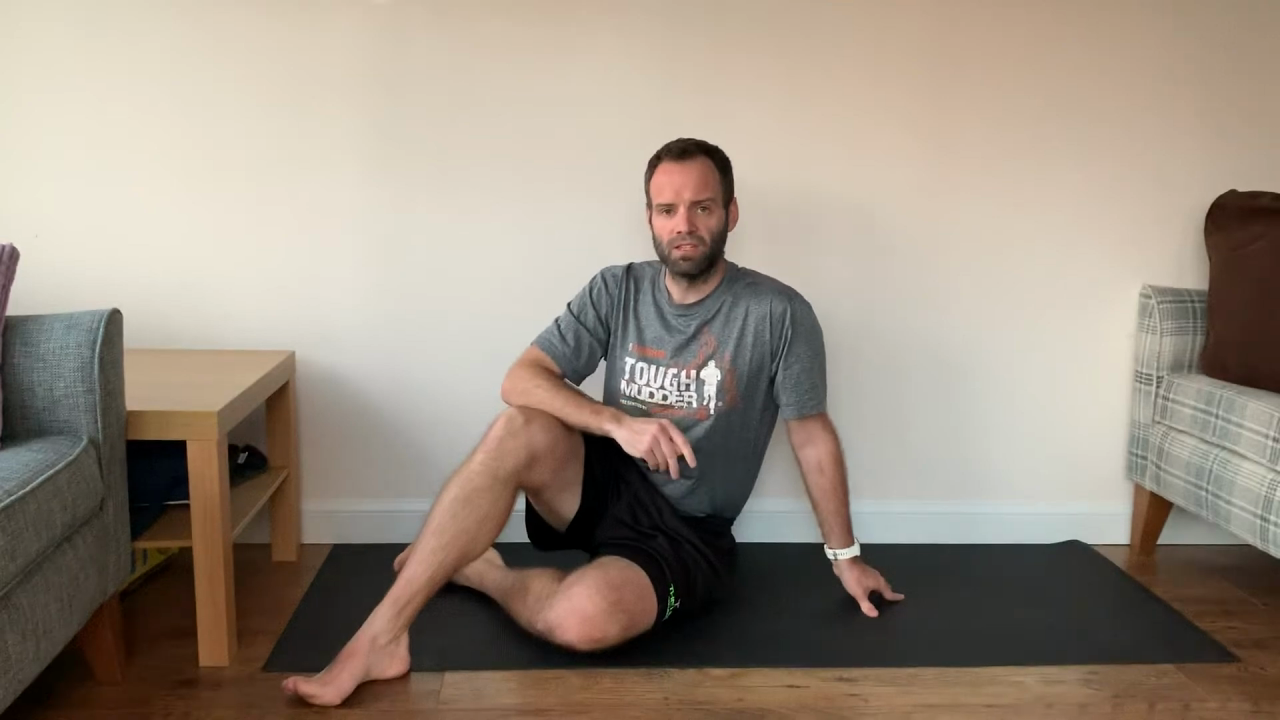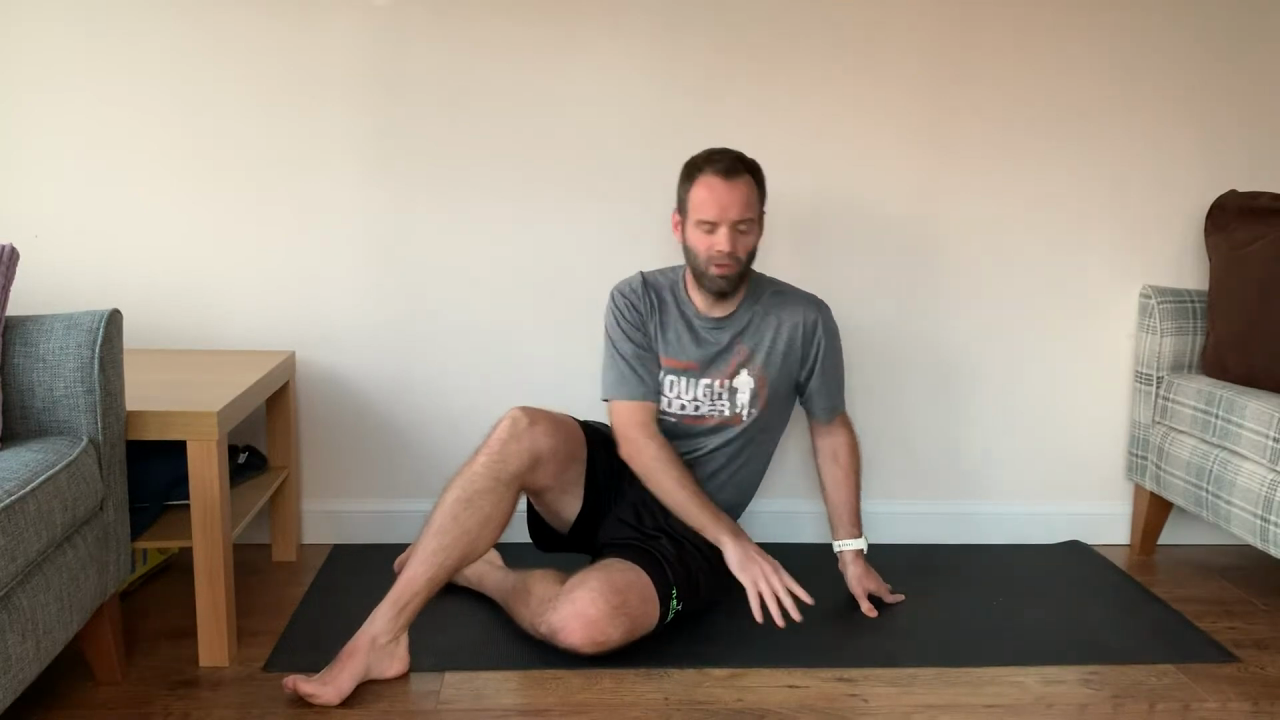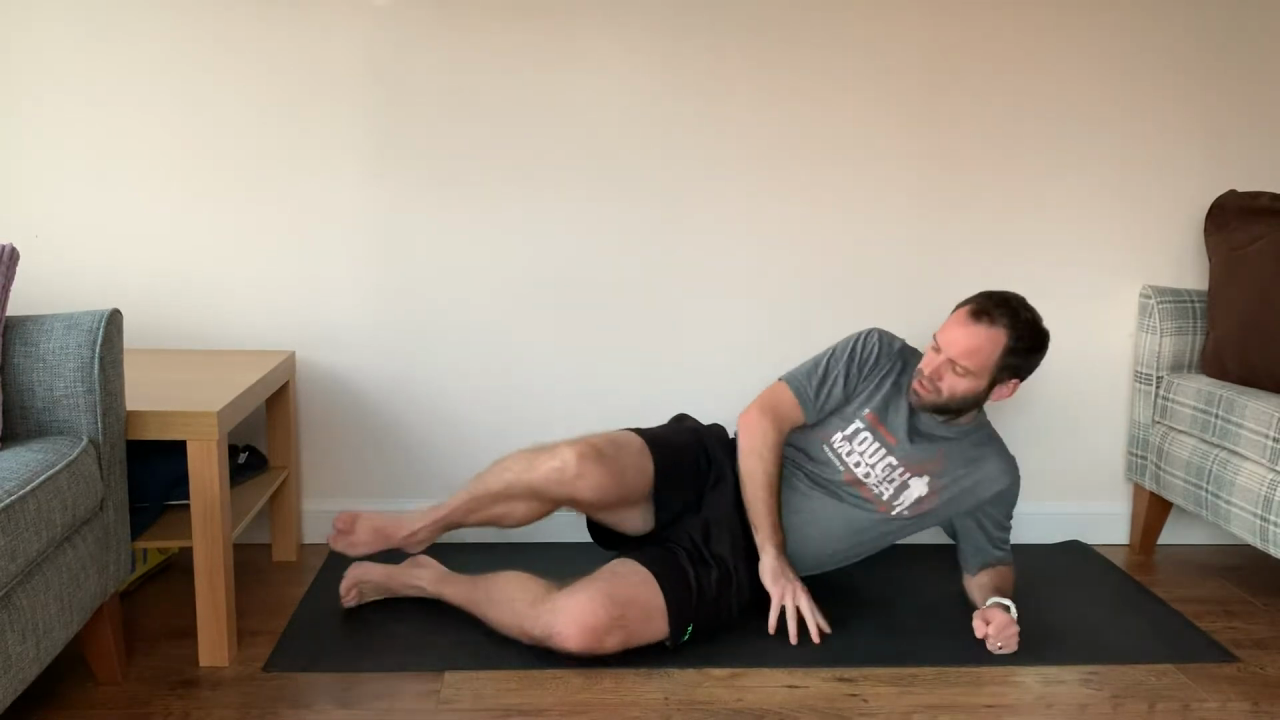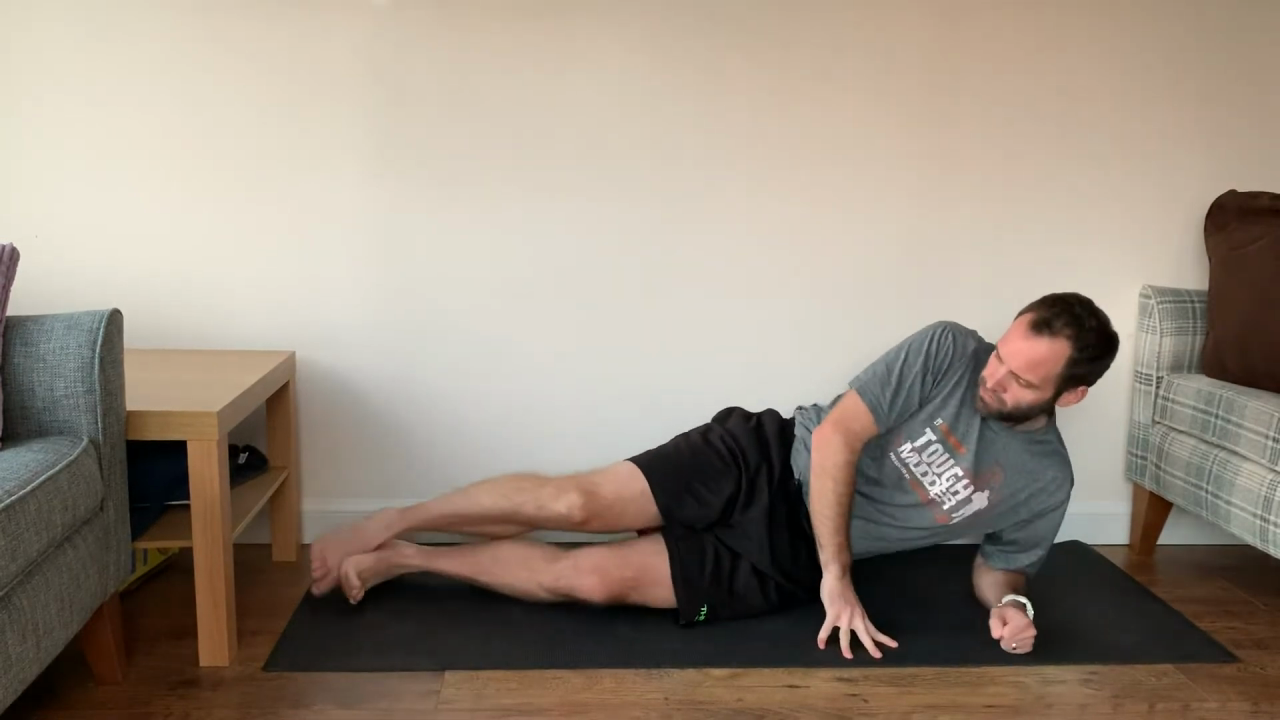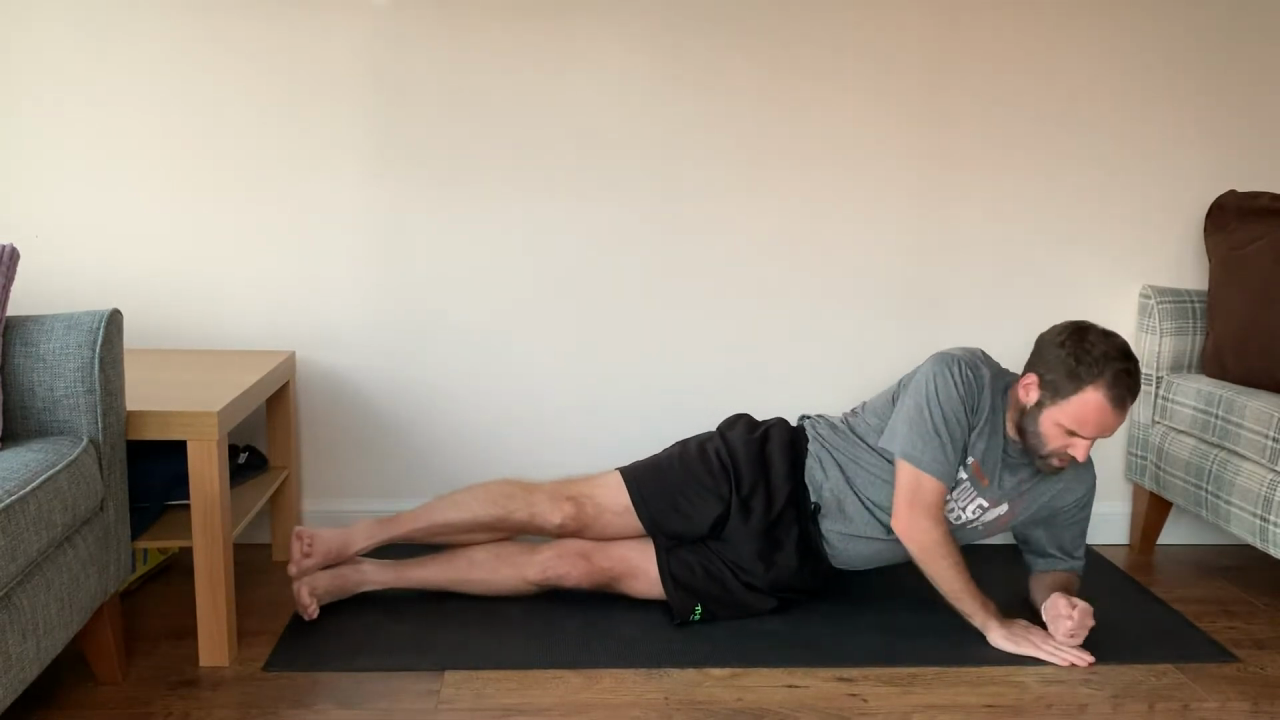
dt=1s
person 1, frame 1
left shoulder: (778, 315)
right shoulder: (615, 290)
left elbow: (812, 434)
right elbow: (521, 380)
left wrist: (845, 556)
right wrist: (618, 421)
left hip: (685, 531)
right hip: (605, 483)
left knee: (581, 621)
right knee: (518, 430)
left ankle: (477, 569)
right ankle: (381, 637)
person 1, frame 2
left shoulder: (804, 323)
right shoulder: (638, 299)
left elbow: (832, 431)
right elbow: (638, 441)
left wrist: (851, 550)
right wrist: (738, 544)
left hip: (685, 535)
right hip: (615, 477)
left knee: (584, 623)
right knee: (523, 432)
left ankle: (478, 571)
right ankle: (381, 636)
person 1, frame 3
left shoulder: (989, 474)
right shoulder: (877, 354)
left elbow: (988, 562)
right elbow: (761, 420)
left wrist: (998, 604)
right wrist: (775, 558)
left hip: (730, 562)
right hip: (714, 471)
left knee: (578, 625)
right knee: (578, 468)
left ankle: (427, 581)
right ankle: (419, 527)
person 1, frame 4
left shoulder: (1046, 480)
right shoulder: (947, 349)
left elbow: (1000, 563)
right elbow: (834, 438)
left wrist: (1011, 605)
right wrist: (837, 580)
left hip: (784, 555)
right hip: (766, 461)
left knee: (594, 578)
right knee: (577, 500)
left ankle: (403, 562)
right ankle: (380, 528)
person 1, frame 5
left shoulder: (1066, 486)
right shoulder: (960, 378)
left elbow: (1058, 565)
right elbow: (914, 517)
left wrist: (1062, 600)
right wrist: (995, 625)
left hip: (786, 562)
right hip: (768, 472)
left knee: (576, 564)
right knee: (561, 509)
left ankle: (362, 578)
right ankle: (357, 539)
